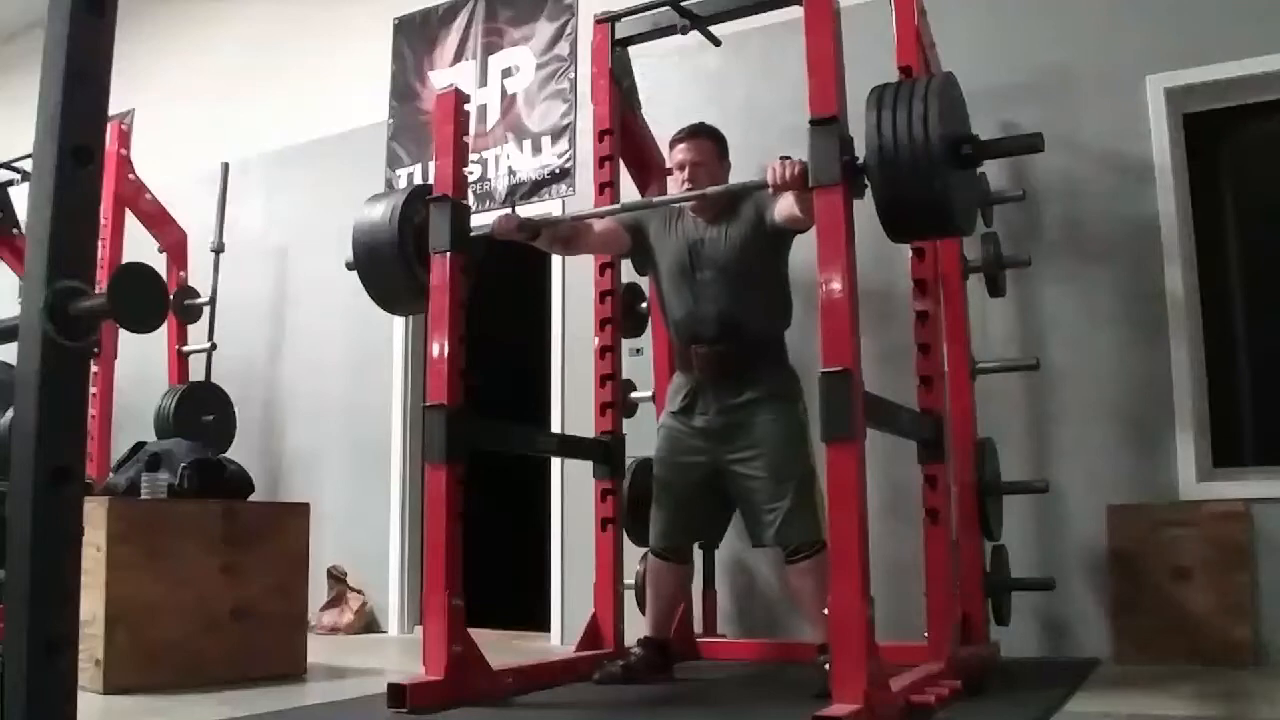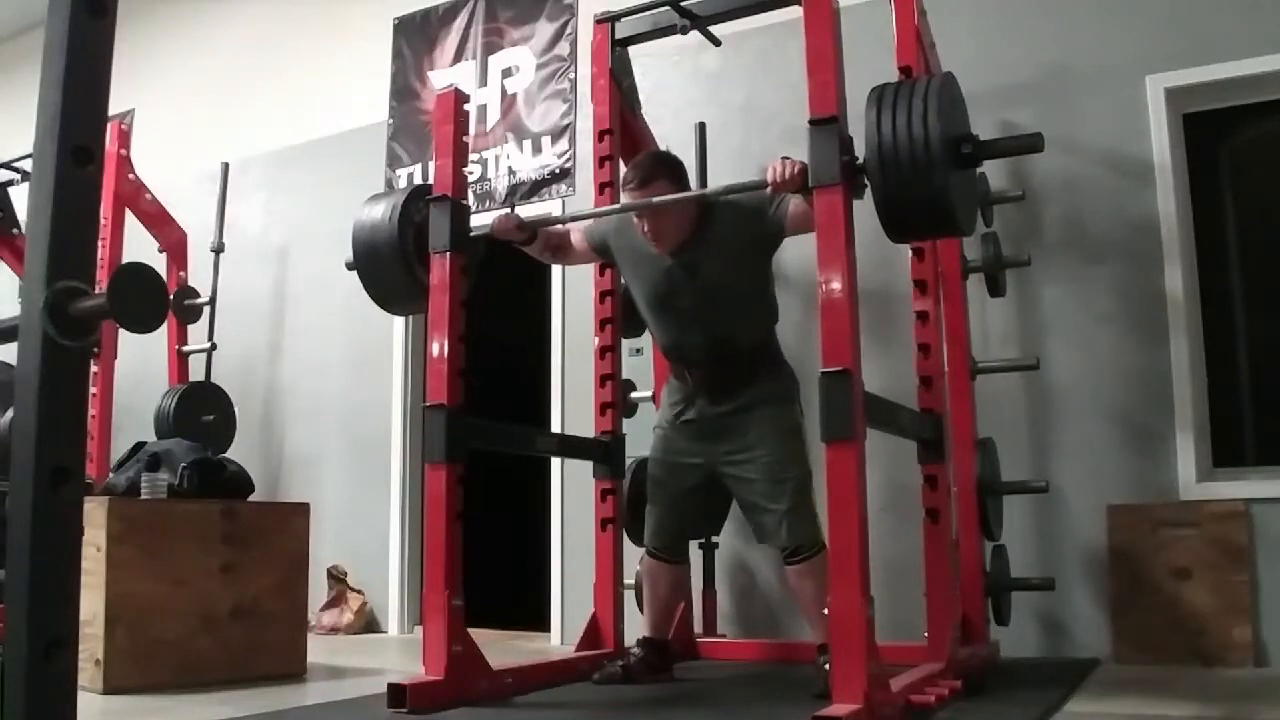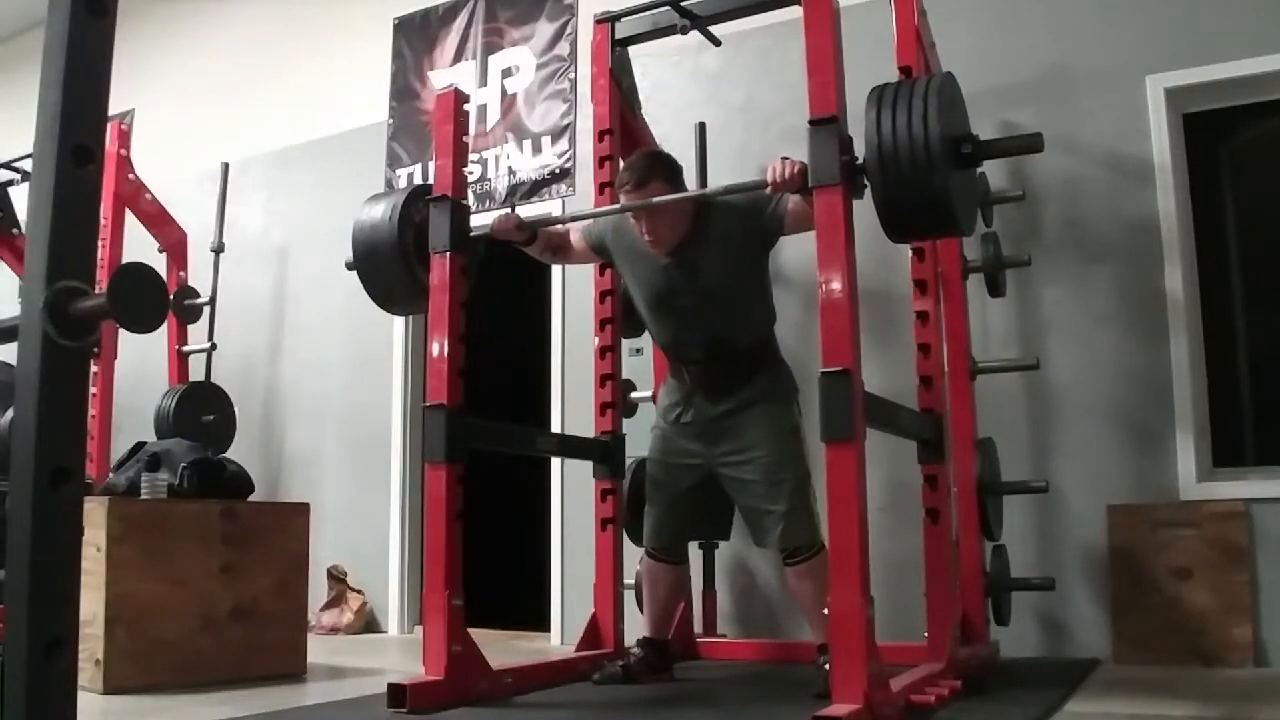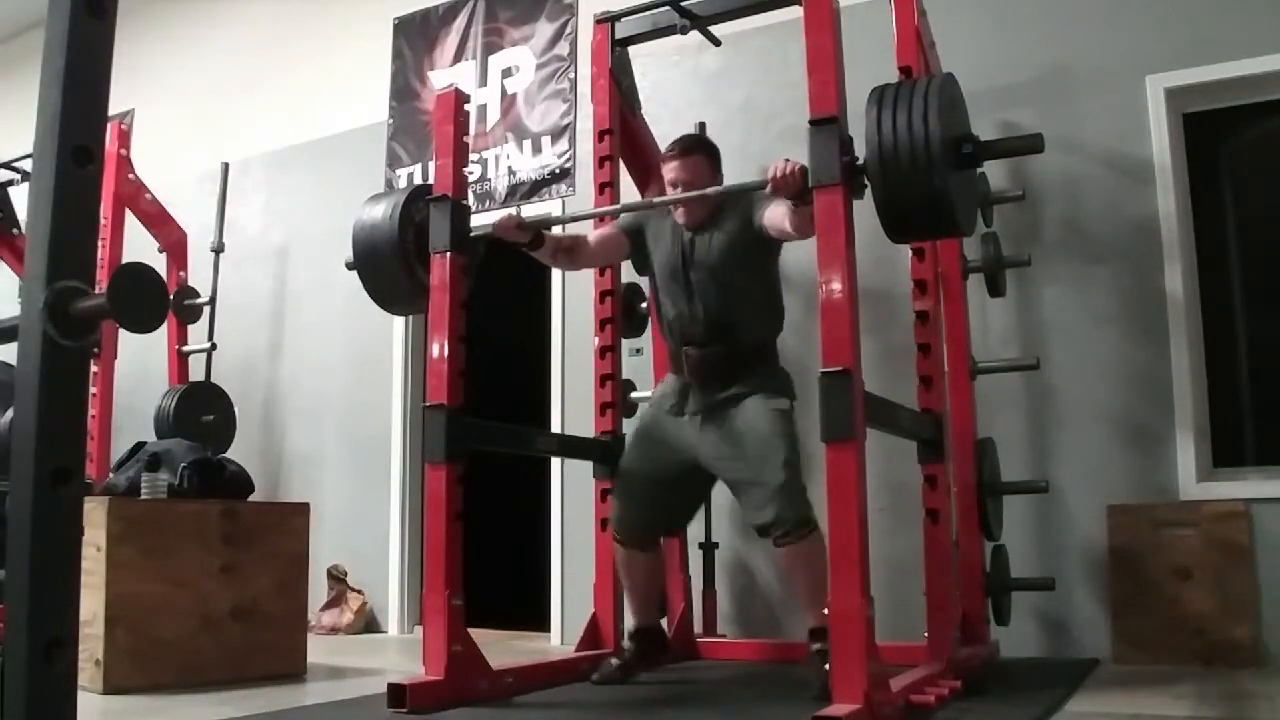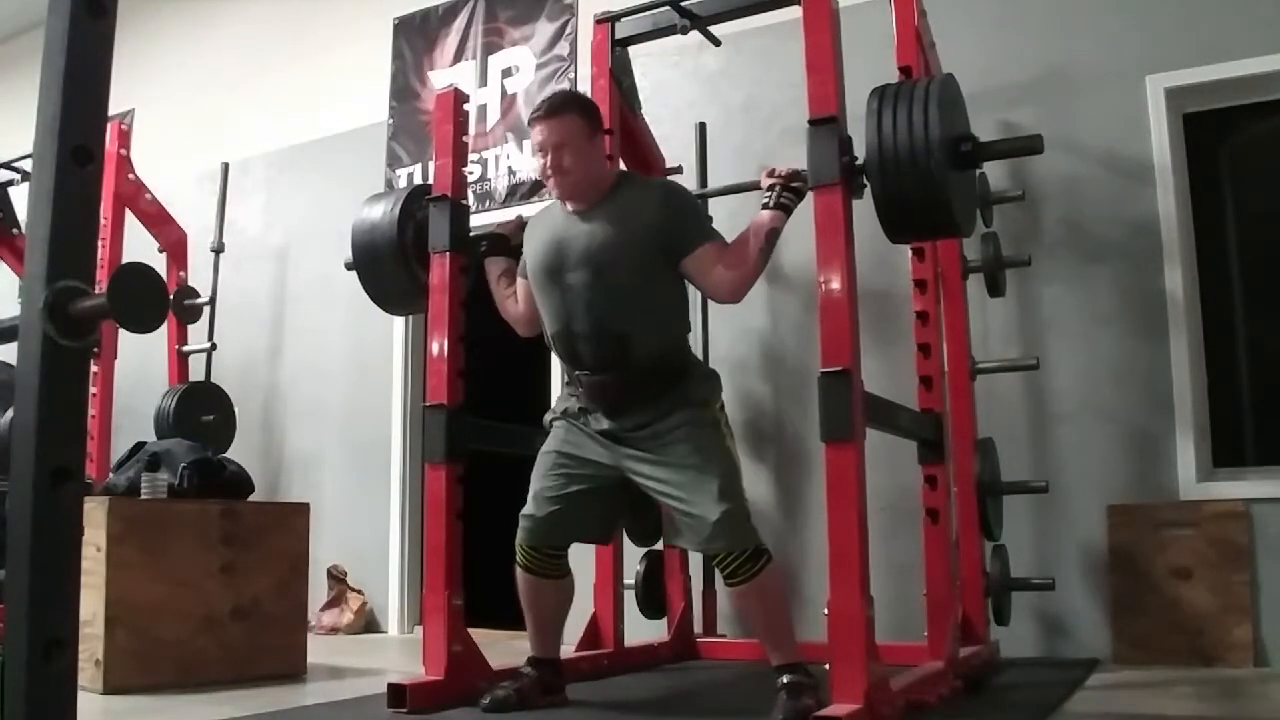
dt=1s
person 1, frame 1
left shoulder: (759, 209)
right shoulder: (655, 224)
left elbow: (803, 209)
right elbow: (582, 237)
left wrist: (803, 182)
right wrist: (527, 230)
left hip: (761, 401)
right hip: (689, 401)
left knee: (795, 535)
right knee: (668, 536)
left ankle: (832, 653)
right ankle: (654, 649)
person 1, frame 2
left shoulder: (743, 217)
right shoulder: (619, 234)
left elbow: (819, 213)
right elbow: (562, 245)
left wrist: (803, 183)
right wrist: (522, 234)
left hip: (757, 402)
right hip: (684, 403)
left knee: (794, 533)
right knee: (661, 534)
left ankle: (831, 652)
right ankle: (653, 649)
person 1, frame 3
left shoulder: (740, 217)
right shoulder: (617, 233)
right elbow: (561, 244)
left wrist: (804, 181)
right wrist: (522, 234)
left hip: (754, 402)
right hip: (682, 405)
left knee: (792, 535)
right knee: (661, 535)
left ankle: (831, 653)
right ankle: (653, 649)
person 1, frame 4
left shoulder: (750, 212)
right shoulder: (650, 223)
left elbow: (799, 225)
right elbow: (580, 252)
left wrist: (797, 190)
right wrist: (530, 238)
left hip: (748, 394)
right hip: (679, 395)
left knee: (784, 513)
right knee: (630, 516)
left ankle: (822, 644)
right ankle: (644, 640)
person 1, frame 5
left shoulder: (659, 202)
right shoulder: (539, 228)
left elbow: (728, 282)
right elbow: (525, 318)
left wrist: (774, 207)
right wrist: (495, 249)
left hip: (671, 412)
right hip: (582, 415)
left knee: (730, 543)
right knee: (535, 540)
